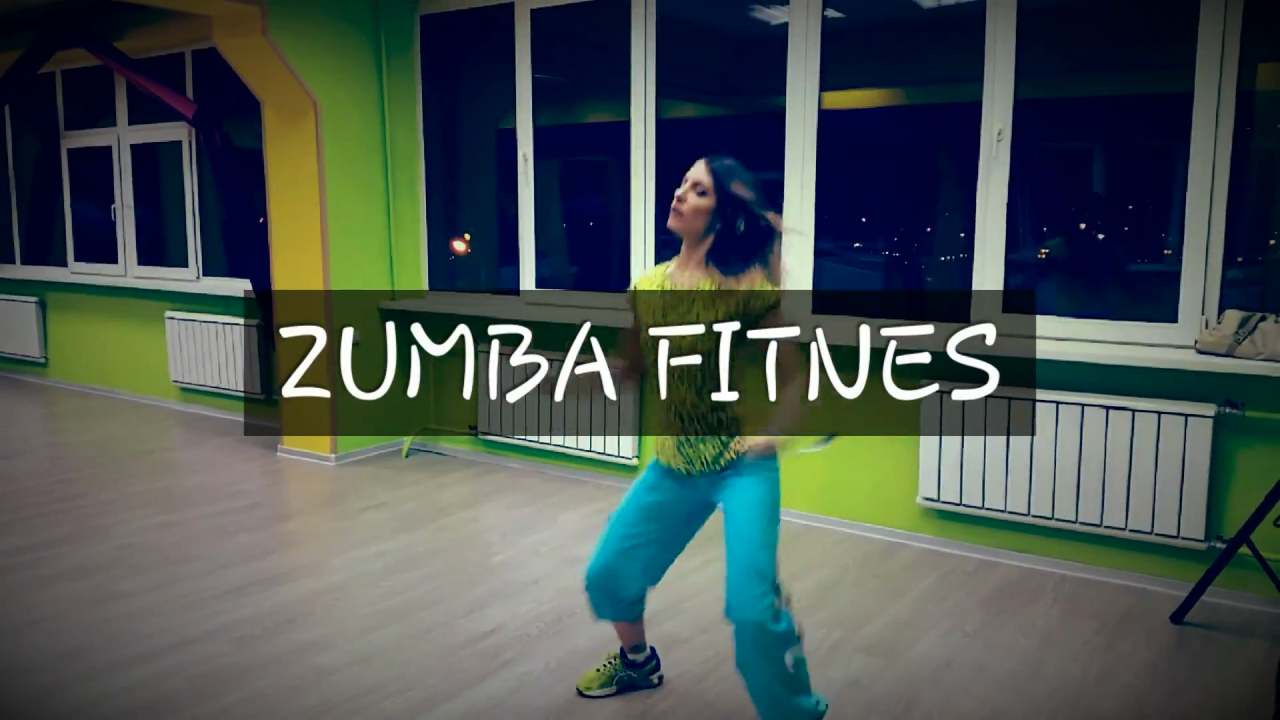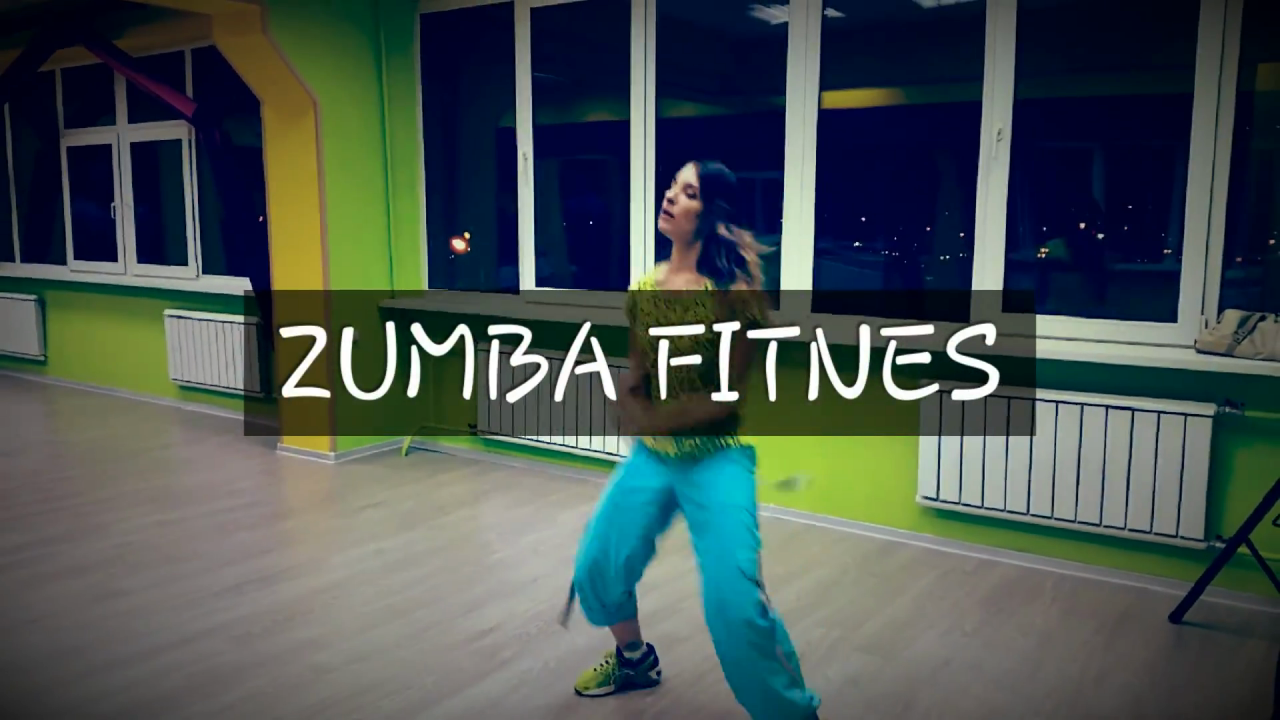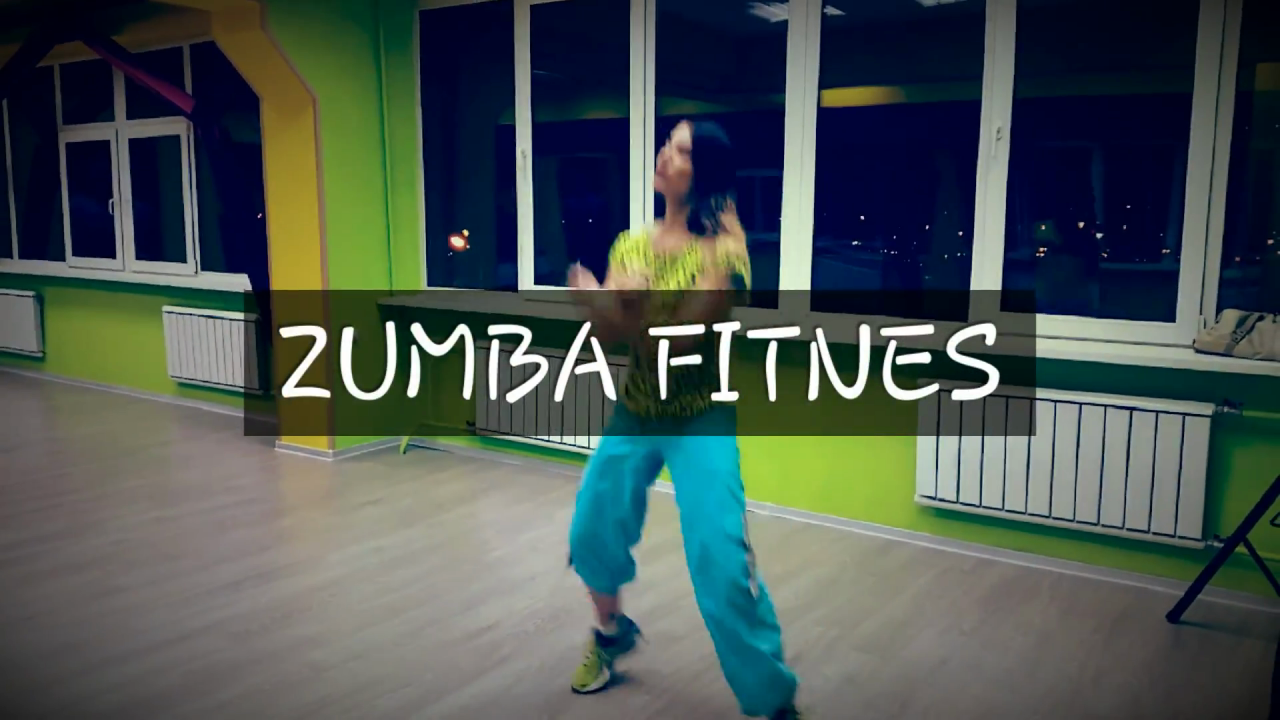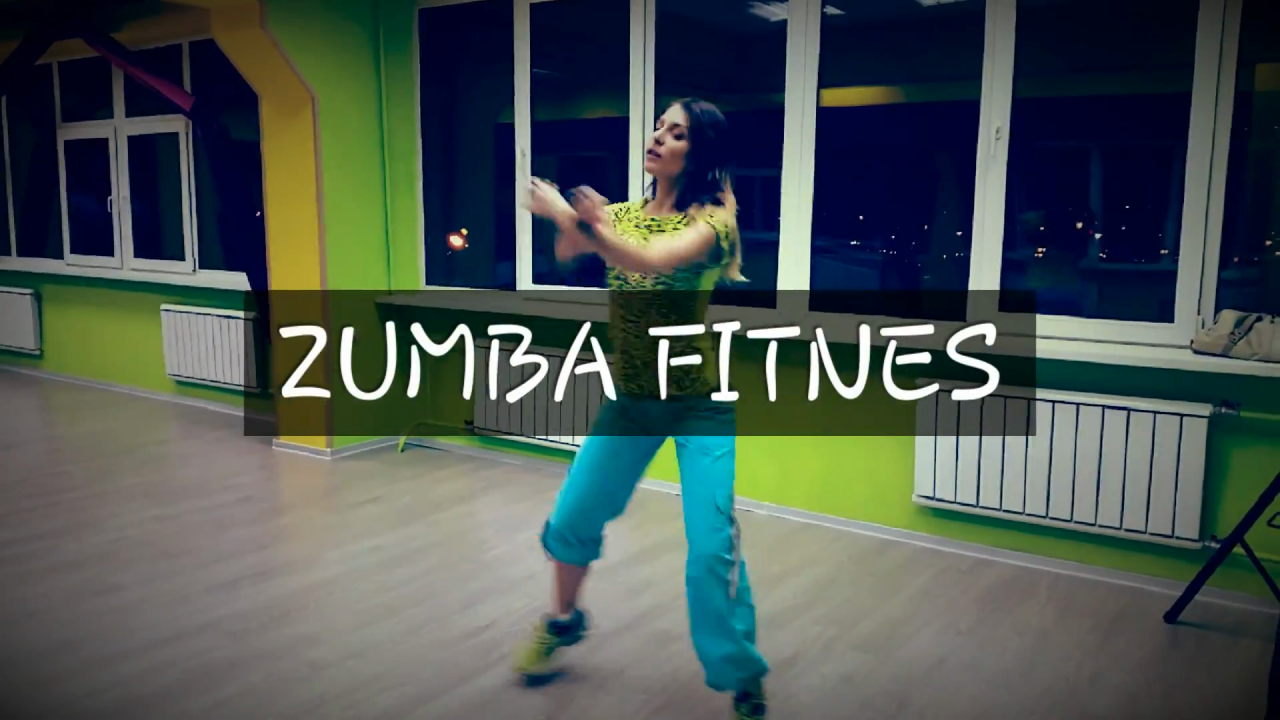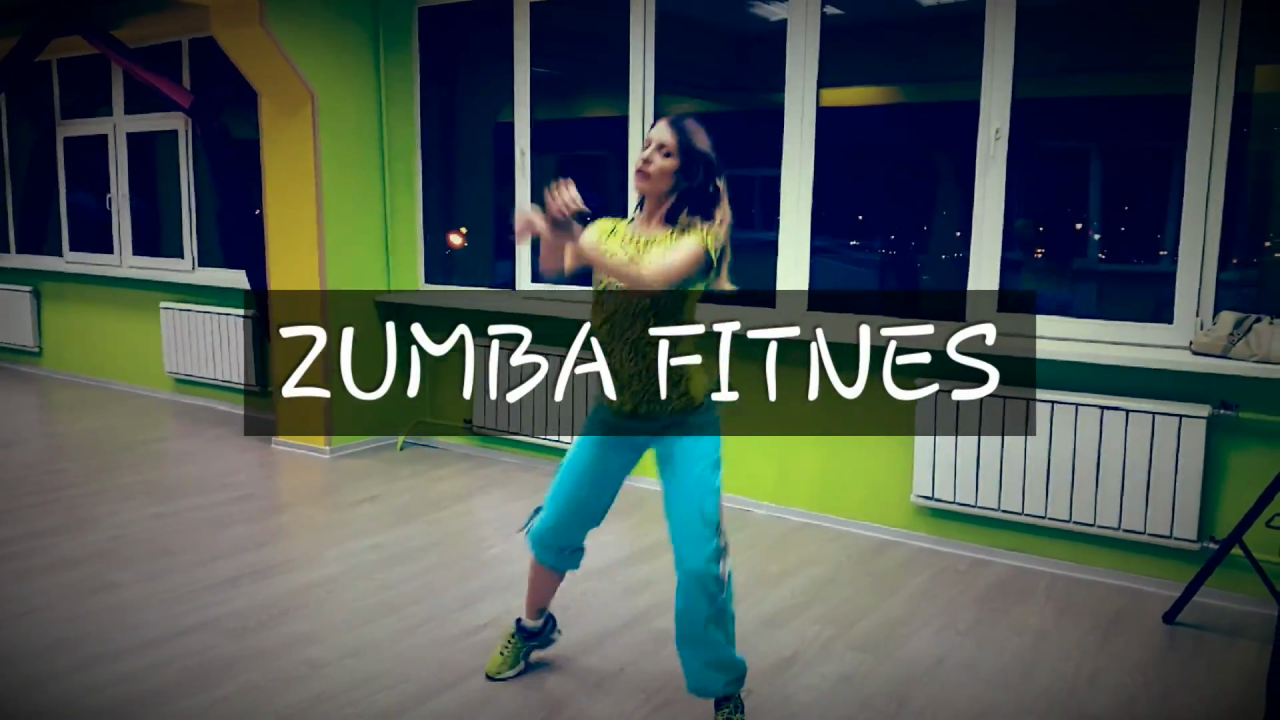
dt=0.1s
person 1, frame 1
left shoulder: (748, 284)
right shoulder: (651, 284)
left elbow: (794, 368)
right elbow: (633, 366)
left wrist: (777, 432)
left hip: (741, 466)
right hip: (673, 464)
left knee: (753, 607)
right knee: (608, 574)
right ankle: (636, 660)
person 1, frame 2
left shoulder: (738, 288)
right shoulder: (643, 287)
left elbow: (747, 383)
right elbow: (634, 376)
left wrist: (688, 412)
right wrist: (631, 405)
left hip: (718, 457)
right hip: (650, 453)
left knee: (735, 604)
right knee: (596, 571)
right ankle: (633, 659)
person 1, frame 3
left shoulder: (724, 248)
right shoulder: (630, 243)
left elbow: (690, 331)
right elbow: (605, 320)
left wrist: (621, 307)
right wrist: (598, 302)
left hip: (701, 423)
right hip: (631, 417)
left knee: (721, 563)
right knee: (591, 535)
right ankle: (612, 630)
person 1, frame 4
left shoulder: (711, 219)
right shoulder: (621, 214)
left elbow: (655, 260)
right elbow: (568, 250)
left wrist: (586, 218)
right wrist: (572, 217)
left hip: (700, 402)
right hip: (629, 397)
left knee: (711, 544)
right knee: (574, 517)
right ankle: (563, 619)
person 1, frame 5
left shoulder: (701, 234)
right shoulder: (607, 230)
left elbow: (649, 278)
right elbow: (554, 265)
left wrist: (571, 236)
right wrist: (551, 230)
left hip: (684, 413)
right hip: (614, 407)
left knee: (700, 555)
right knee: (557, 524)
right ankle: (533, 626)
